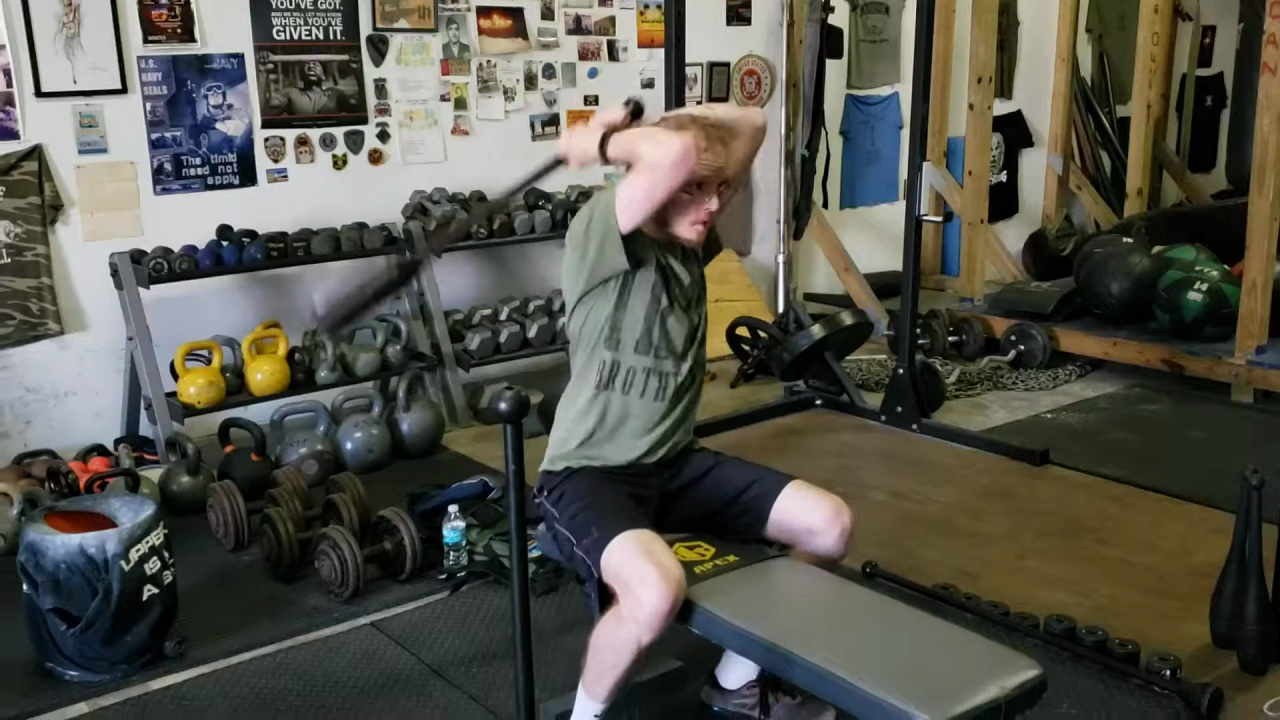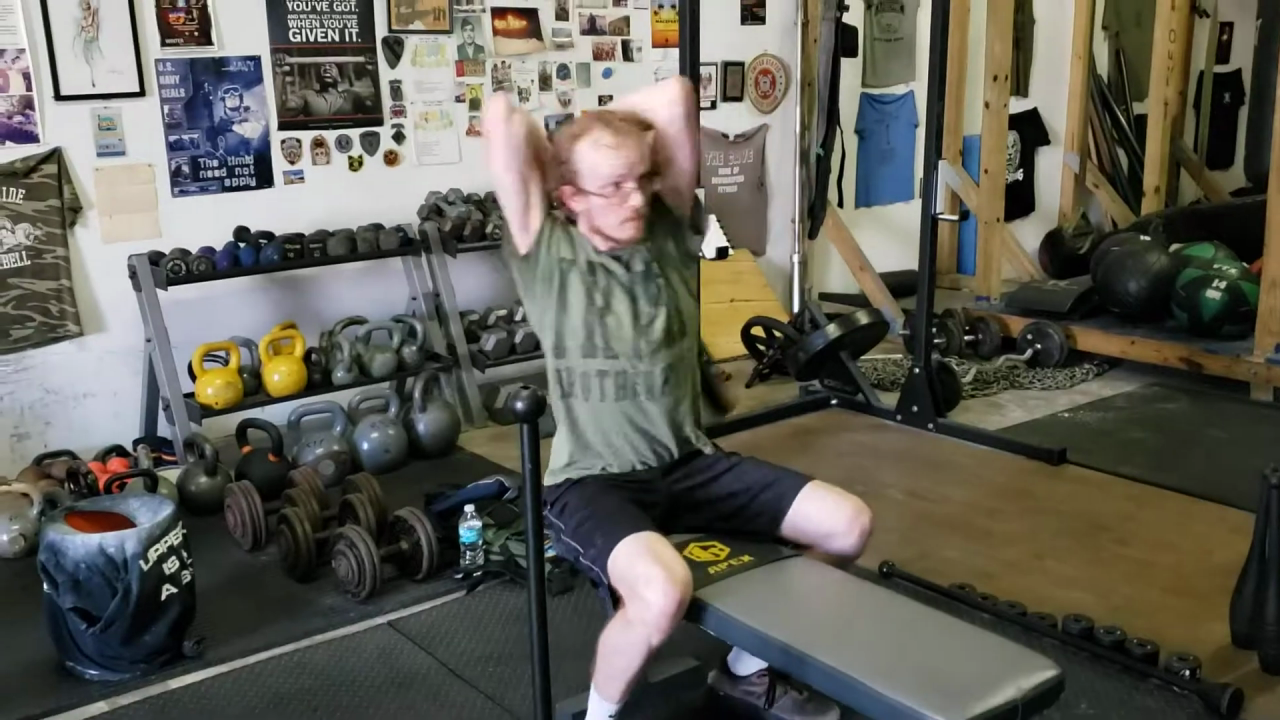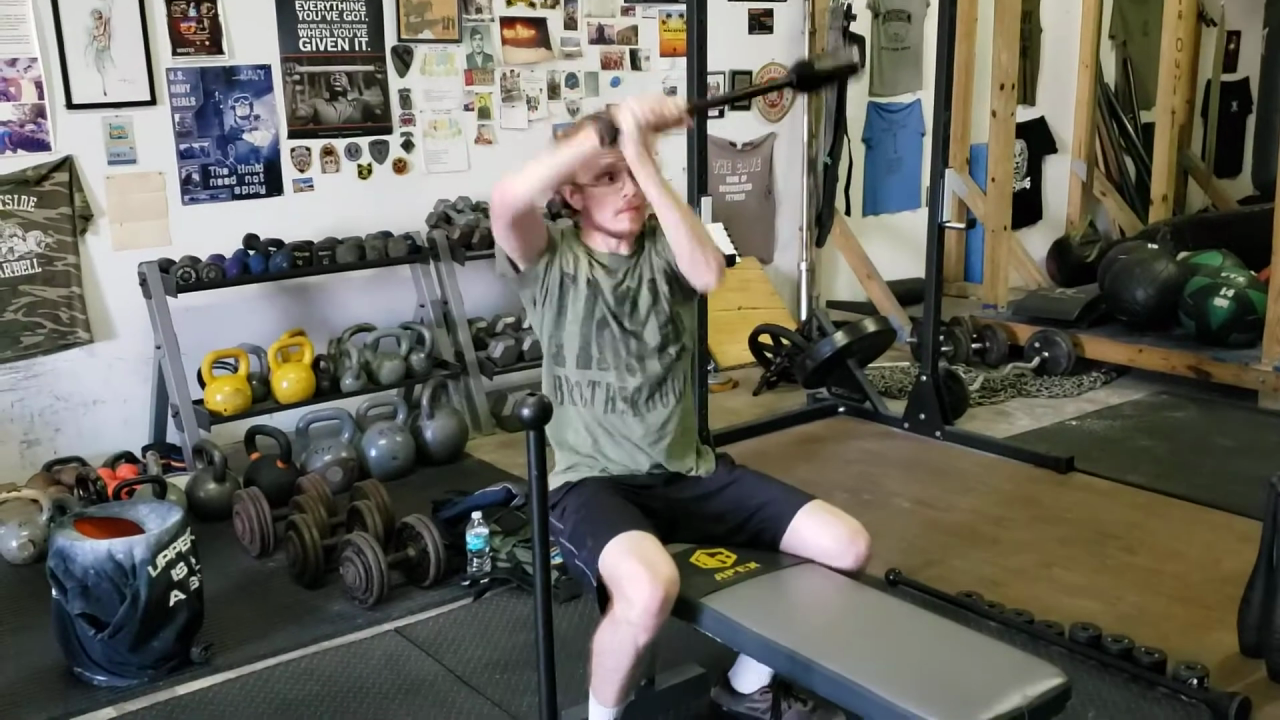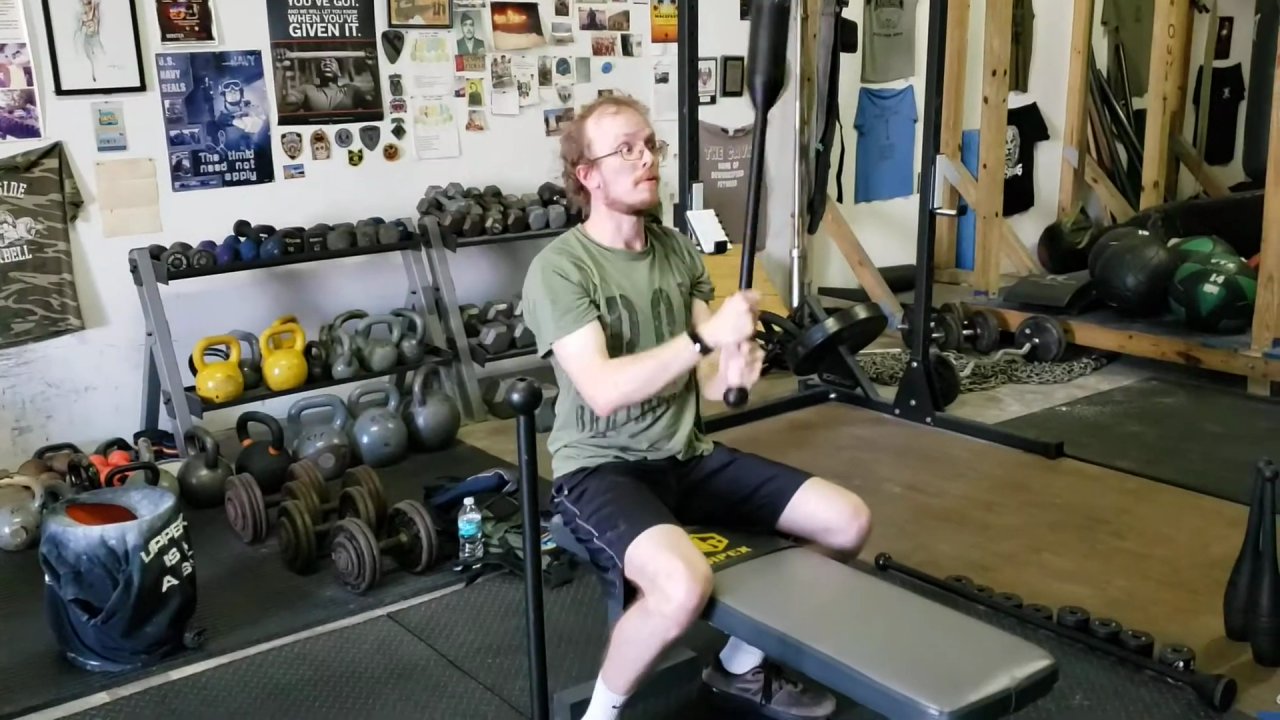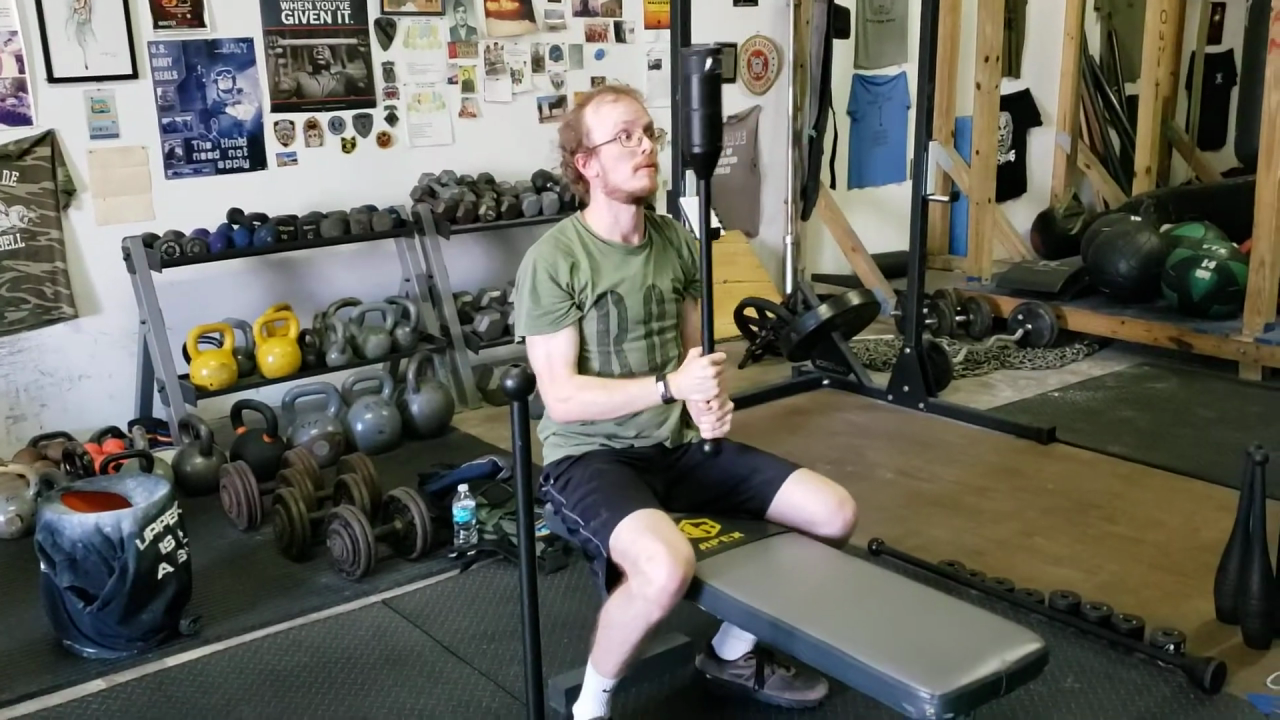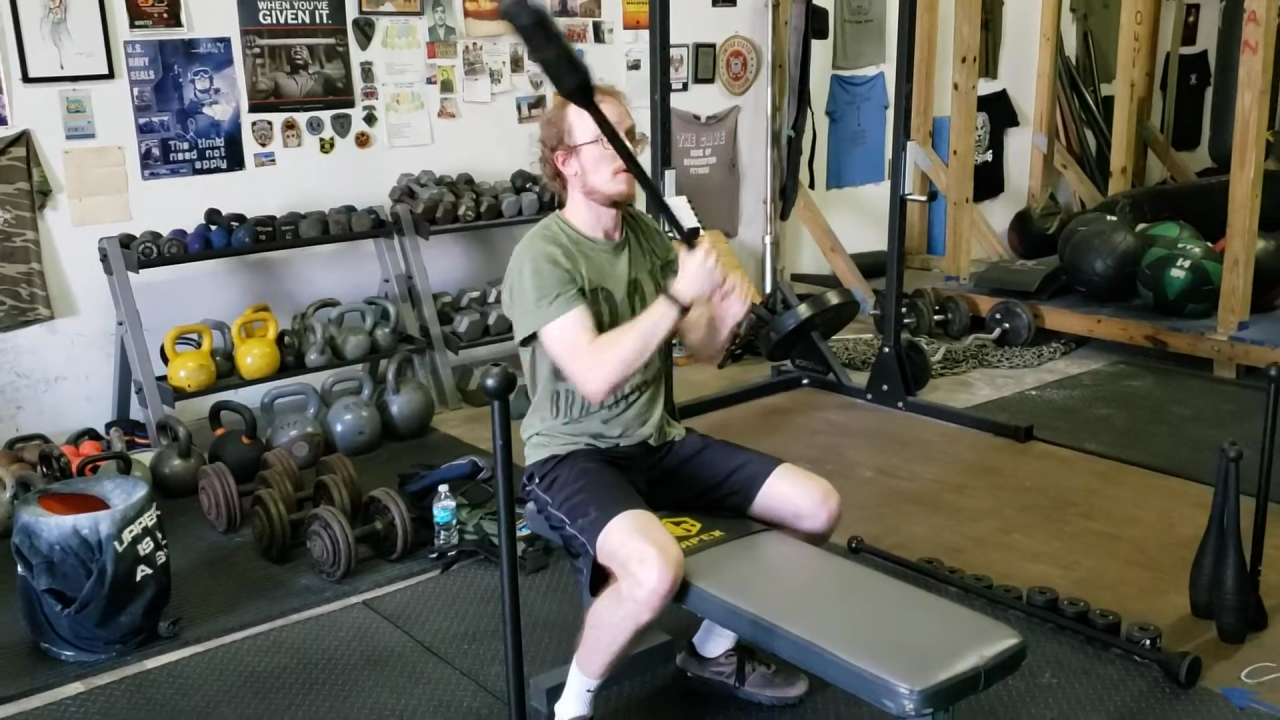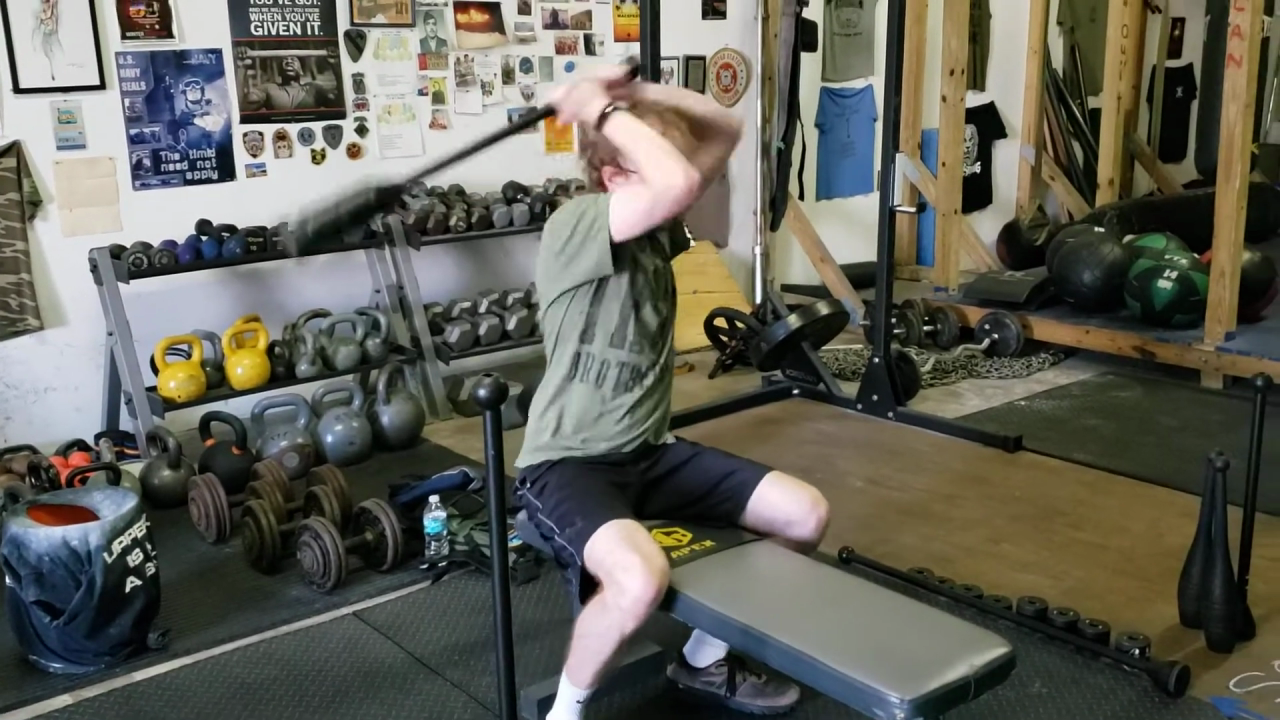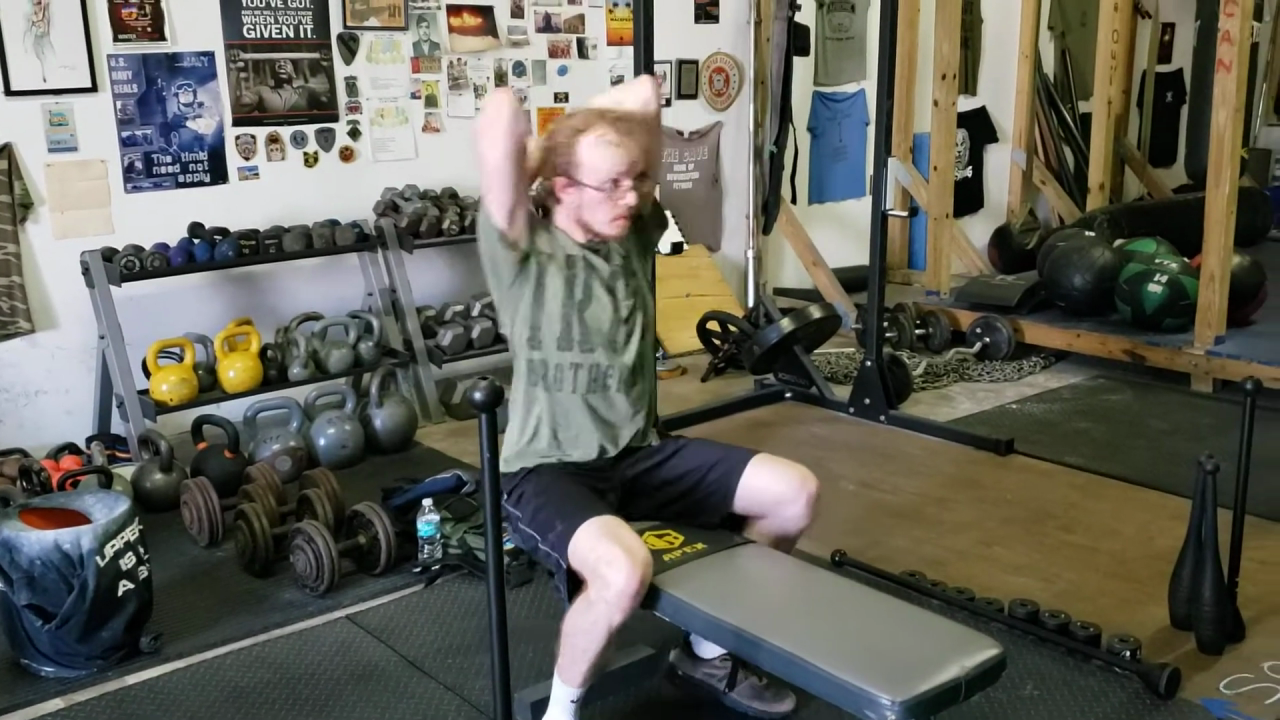
dt=0.3s
person 1, frame 1
left shoulder: (688, 236)
right shoulder: (602, 237)
left elbow: (749, 121)
right elbow: (673, 156)
left wrist: (622, 130)
right wrist: (611, 141)
left hip: (674, 464)
right hip: (588, 474)
left knee: (831, 524)
right knee: (655, 591)
person 1, frame 2
left shoulder: (665, 229)
right shoulder: (545, 249)
left elbow: (674, 97)
right elbow: (501, 116)
left wrist: (607, 124)
right wrist: (559, 158)
left hip: (688, 463)
right hip: (593, 478)
left knee: (848, 523)
right knee: (662, 591)
left ankle: (746, 666)
person 1, frame 3
left shoulder: (661, 249)
right shoulder: (548, 255)
left elbow: (706, 274)
right elbow: (507, 200)
left wrist: (643, 151)
right wrist: (613, 128)
left hip: (688, 470)
right hip: (594, 481)
left knee: (848, 547)
right knee: (648, 589)
person 1, frame 4
left shoulder: (678, 249)
right shoulder: (559, 267)
left elbow: (704, 379)
right elbow: (605, 390)
left wrist: (732, 367)
right wrist: (704, 337)
left hip: (687, 456)
right hip: (601, 469)
left knee: (847, 521)
right knee: (683, 584)
left ankle: (742, 664)
person 1, frame 5
left shoulder: (674, 239)
right shoulder: (552, 260)
right elbow: (563, 399)
left wrist: (705, 398)
right wrist: (671, 387)
left hip: (676, 445)
right hip: (589, 456)
left knee: (834, 513)
right knee: (664, 568)
left ankle: (732, 652)
person 1, frame 6
left shoulder: (648, 233)
right shoulder: (541, 254)
left elbow: (700, 344)
right elbow: (597, 375)
left wrist: (719, 317)
right wrist: (680, 296)
left hip: (657, 442)
right hip: (572, 454)
left knee: (817, 505)
right knee: (654, 570)
left ankle: (714, 649)
person 1, frame 7
left shoulder: (652, 220)
right shoulder: (582, 226)
left elbow: (725, 130)
right elbow: (674, 181)
left wrist: (626, 92)
right wrist: (612, 115)
left hip: (650, 451)
right hip: (568, 464)
left knee: (807, 514)
right knee: (640, 580)
left ankle: (705, 658)
person 1, frame 8
left shoulder: (629, 227)
right shoulder: (520, 241)
left elbow: (643, 95)
right elbow: (500, 107)
right wrist: (528, 168)
left hip: (638, 454)
right hip: (548, 469)
left knee: (794, 493)
right knee: (623, 572)
left ankle: (708, 650)
